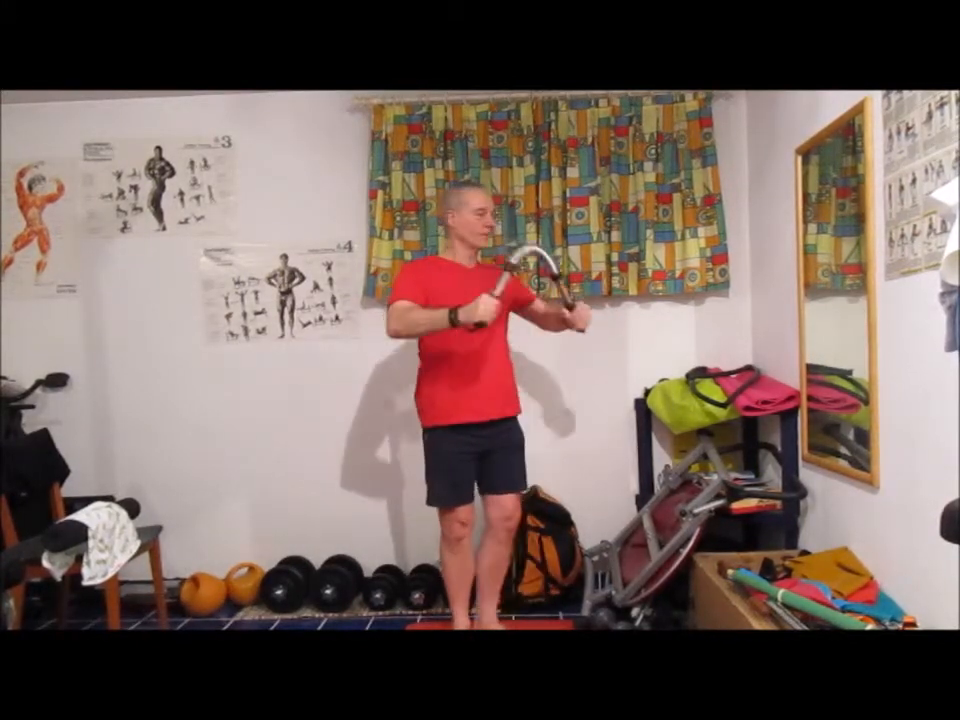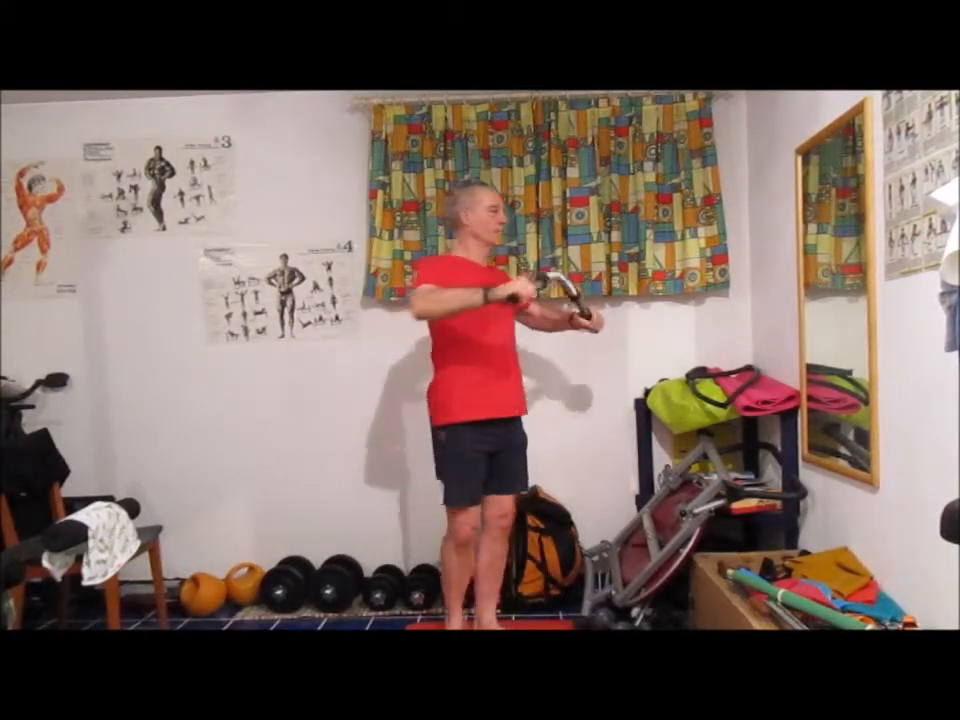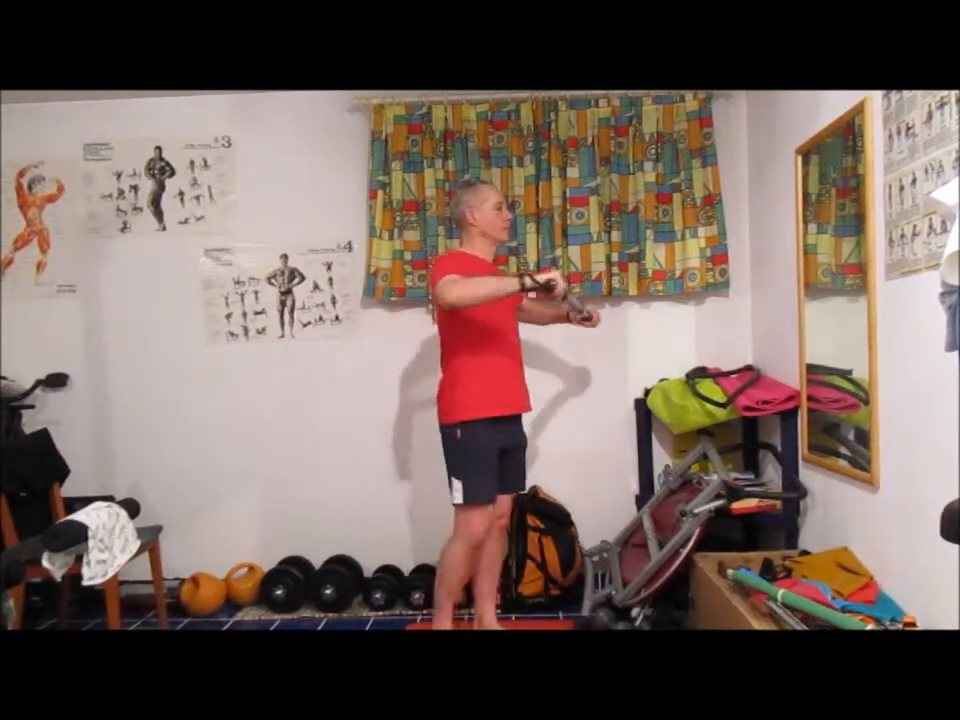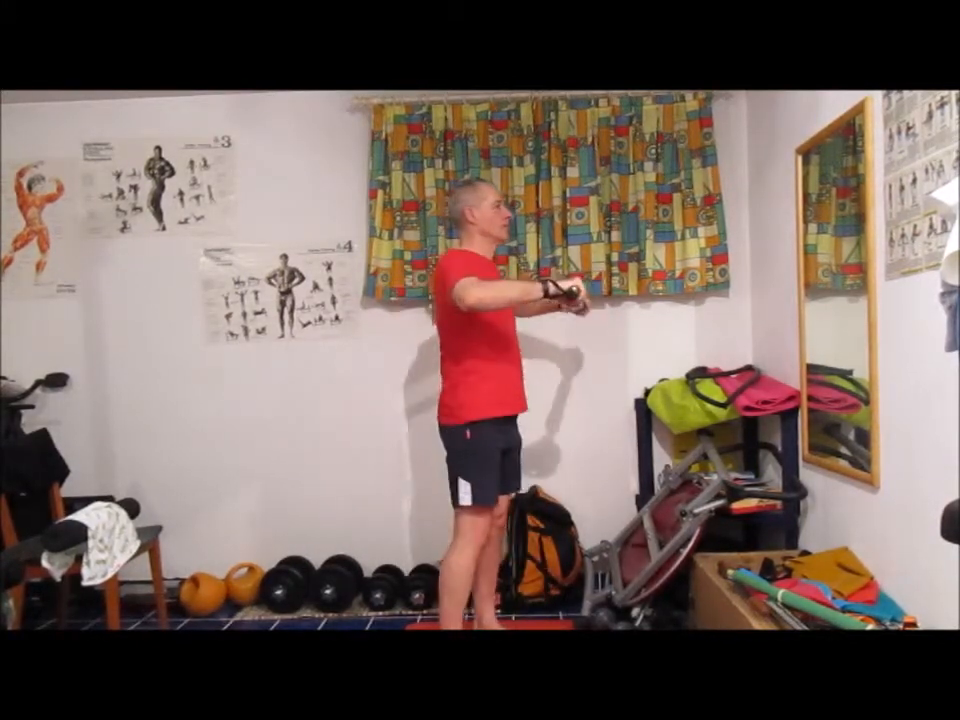
dt=0.2s
person 1, frame 1
left shoulder: (497, 277)
right shoulder: (421, 272)
left elbow: (539, 312)
right elbow: (396, 324)
left wrist: (567, 316)
right wrist: (459, 315)
left hip: (501, 419)
right hip: (448, 423)
left knee: (505, 519)
right knee: (457, 526)
left ankle: (487, 617)
right ankle: (459, 622)
person 1, frame 2
left shoulder: (496, 276)
right shoulder: (437, 267)
left elbow: (531, 313)
right elbow: (421, 305)
left wrist: (573, 320)
right wrist: (496, 290)
left hip: (506, 419)
right hip: (459, 422)
left knee: (500, 520)
right knee: (463, 528)
left ankle: (487, 619)
right ankle: (453, 620)
person 1, frame 3
left shoulder: (491, 274)
right shoulder: (452, 264)
left elbow: (522, 310)
right elbow: (450, 295)
left wrist: (568, 314)
right wrist: (531, 281)
left hip: (506, 416)
right hip: (469, 419)
left knee: (499, 520)
right knee: (470, 528)
left ankle: (487, 619)
right ankle: (441, 626)
person 1, frame 4
left shoulder: (484, 269)
right shoulder: (457, 262)
right elbow: (472, 298)
left wrist: (560, 304)
right wrist: (551, 287)
left hip: (499, 417)
right hip: (472, 419)
left knee: (495, 521)
right knee: (472, 530)
left ankle: (486, 620)
right ankle: (450, 627)
